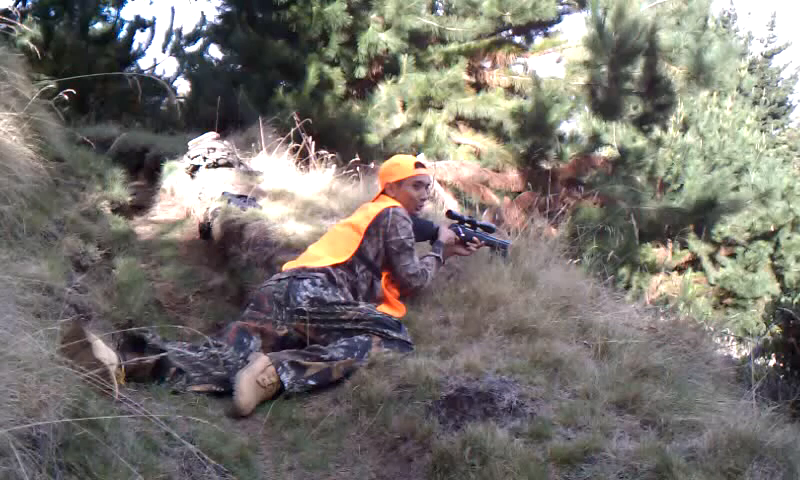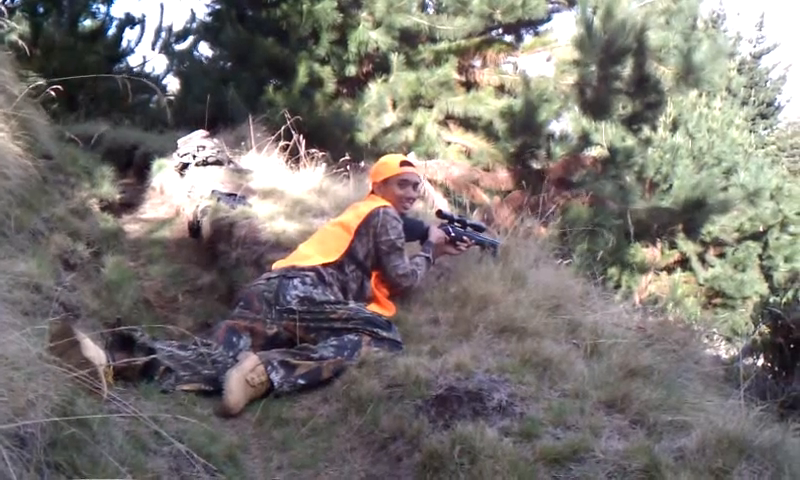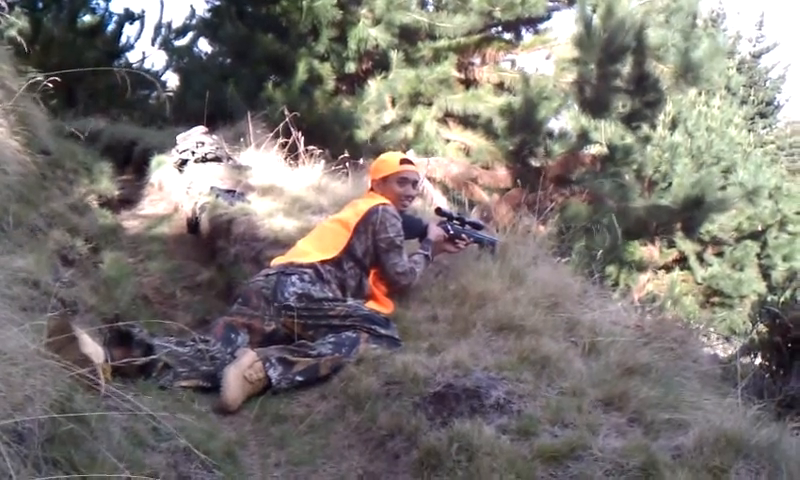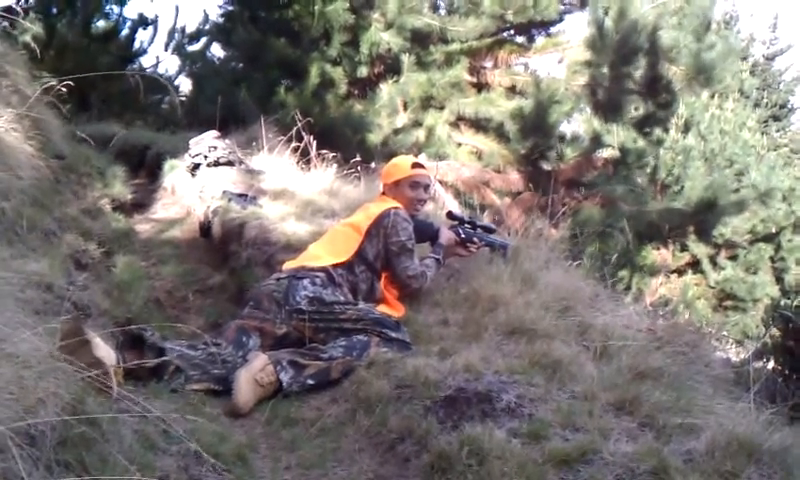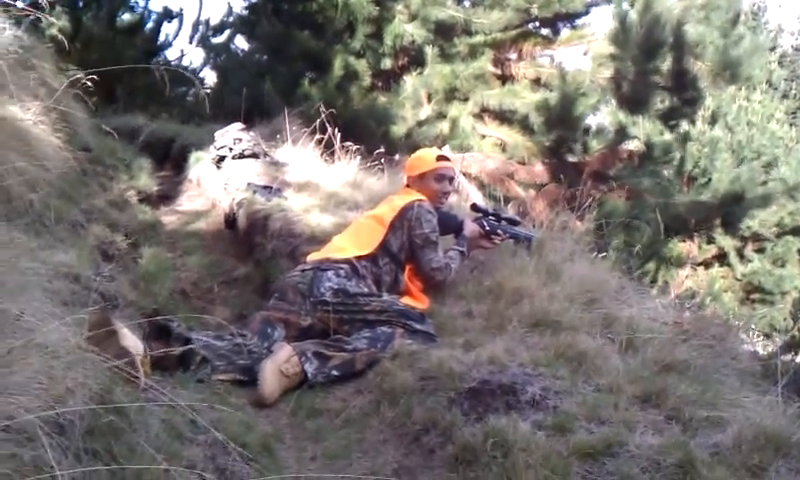
dt=1s
person 1, frame 1
left shoulder: (369, 212)
right shoulder: (394, 214)
left elbow: (389, 271)
right elbow: (410, 278)
left wrist: (446, 252)
right wrist: (439, 250)
left hip: (285, 287)
right hip: (316, 292)
left knee: (224, 356)
right knee: (392, 340)
left ankle: (126, 359)
right ankle: (277, 371)
person 1, frame 2
left shoulder: (359, 212)
right shoulder: (384, 214)
left elbow: (377, 269)
right elbow: (401, 277)
left wrist: (435, 250)
right wrist: (429, 250)
left hip: (275, 287)
right hip: (306, 292)
left knee: (216, 356)
right knee: (382, 338)
left ankle: (112, 358)
right ankle: (268, 370)
person 1, frame 3
left shoulder: (358, 209)
right shoulder: (382, 212)
left elbow: (376, 265)
right elbow: (399, 275)
left wrist: (434, 248)
right wrist: (428, 247)
left hip: (274, 283)
right hip: (304, 290)
left knee: (215, 351)
right knee: (378, 336)
left ankle: (116, 351)
right ankle: (267, 367)
person 1, frame 4
left shoulder: (369, 213)
right shoulder: (394, 216)
left elbow: (386, 269)
right elbow: (410, 280)
left wrist: (443, 252)
right wrist: (440, 252)
left hip: (287, 286)
right hip: (317, 293)
left knee: (227, 354)
right knee: (390, 339)
left ankle: (134, 352)
right ankle: (277, 370)
person 1, frame 5
left shoulder: (403, 206)
right shoulder: (417, 210)
left elbow: (403, 258)
right elbow: (433, 273)
left wrist: (466, 245)
right wrist: (462, 243)
left hip: (309, 282)
right hip: (332, 289)
left knee: (251, 349)
right knee: (418, 331)
left ankle: (167, 342)
right ankle: (297, 361)
